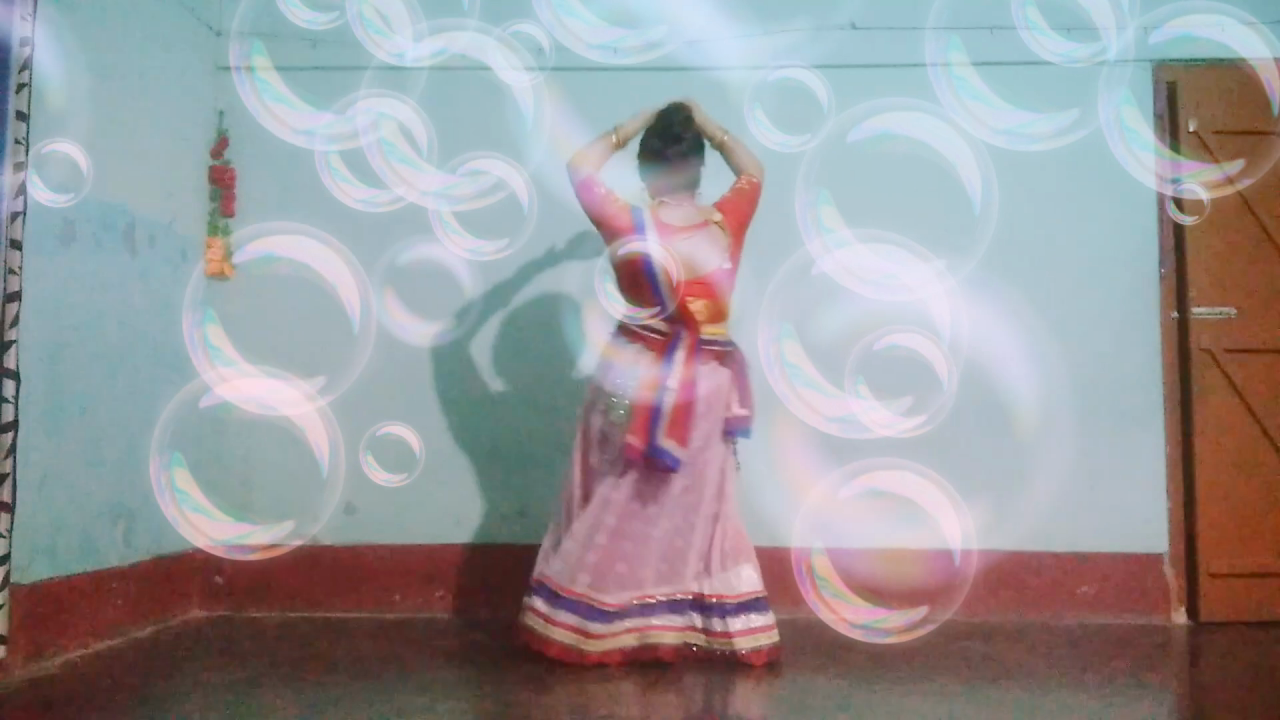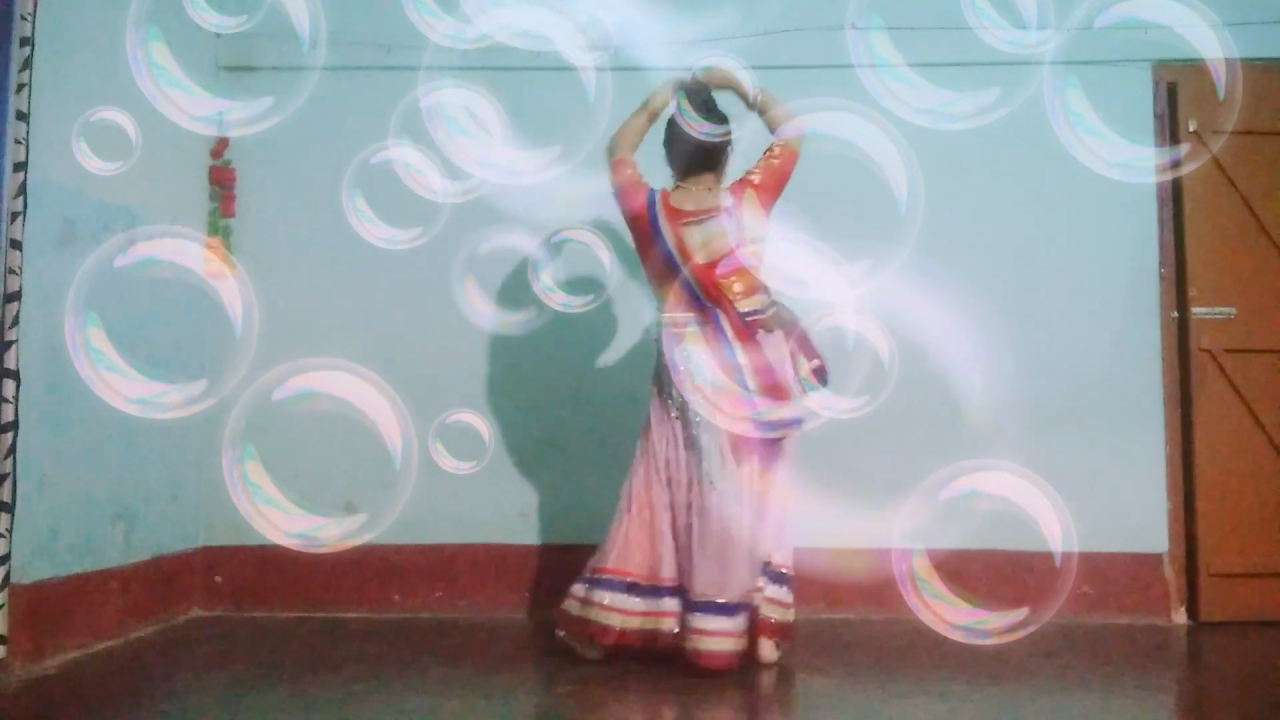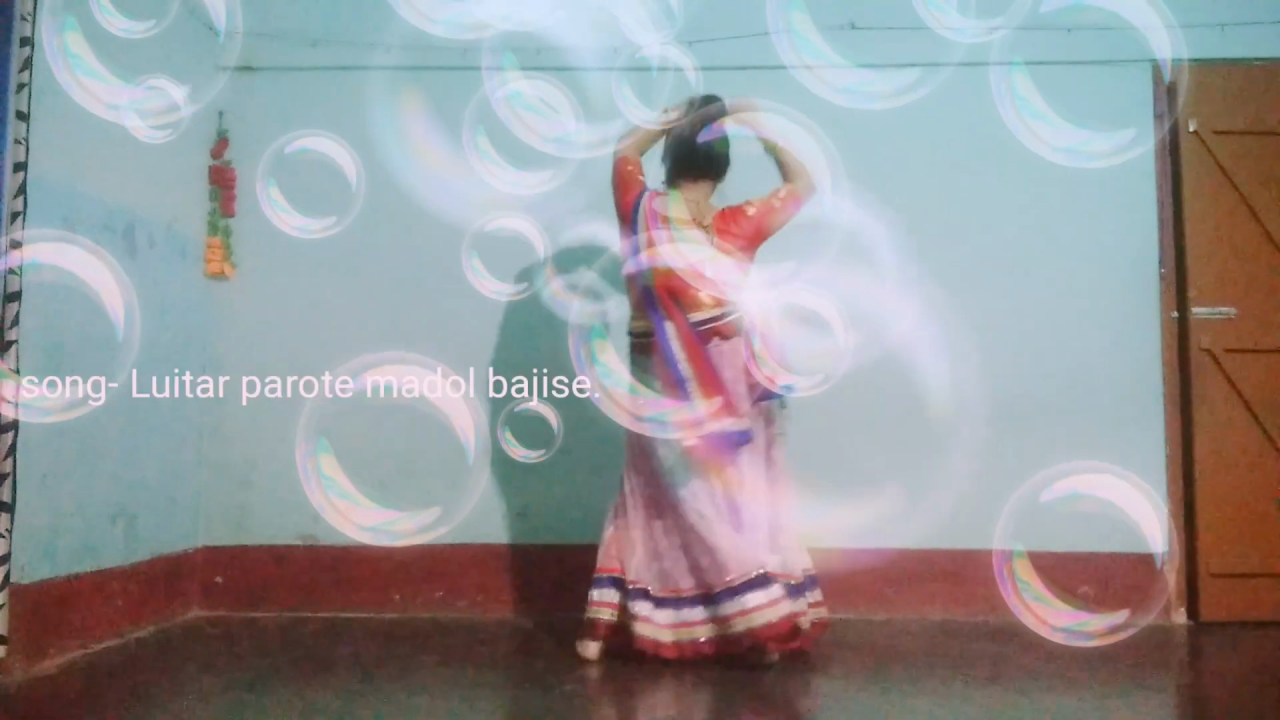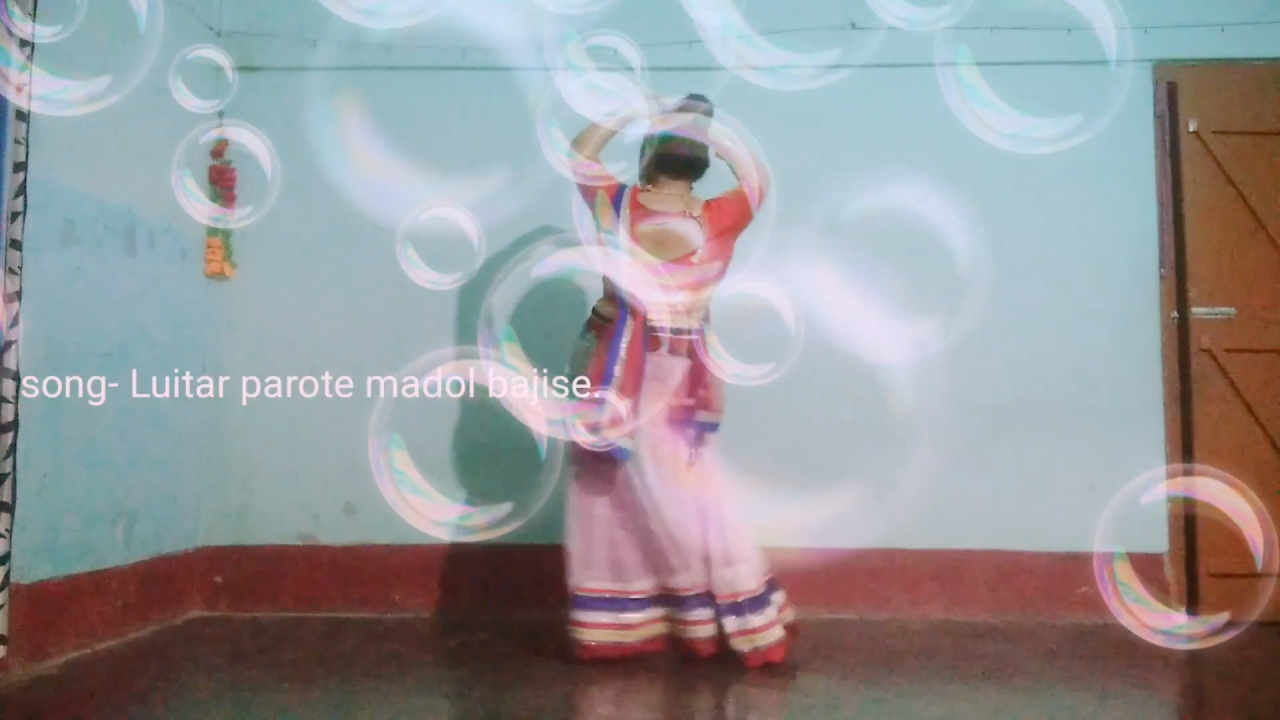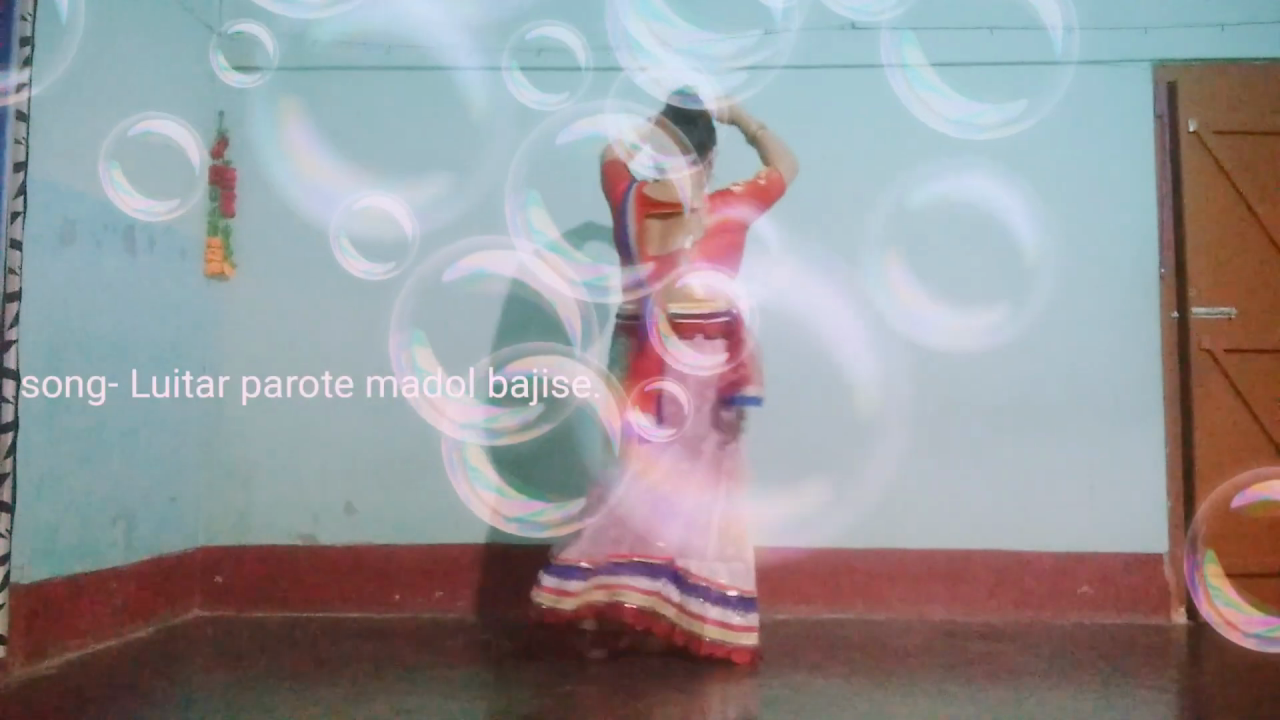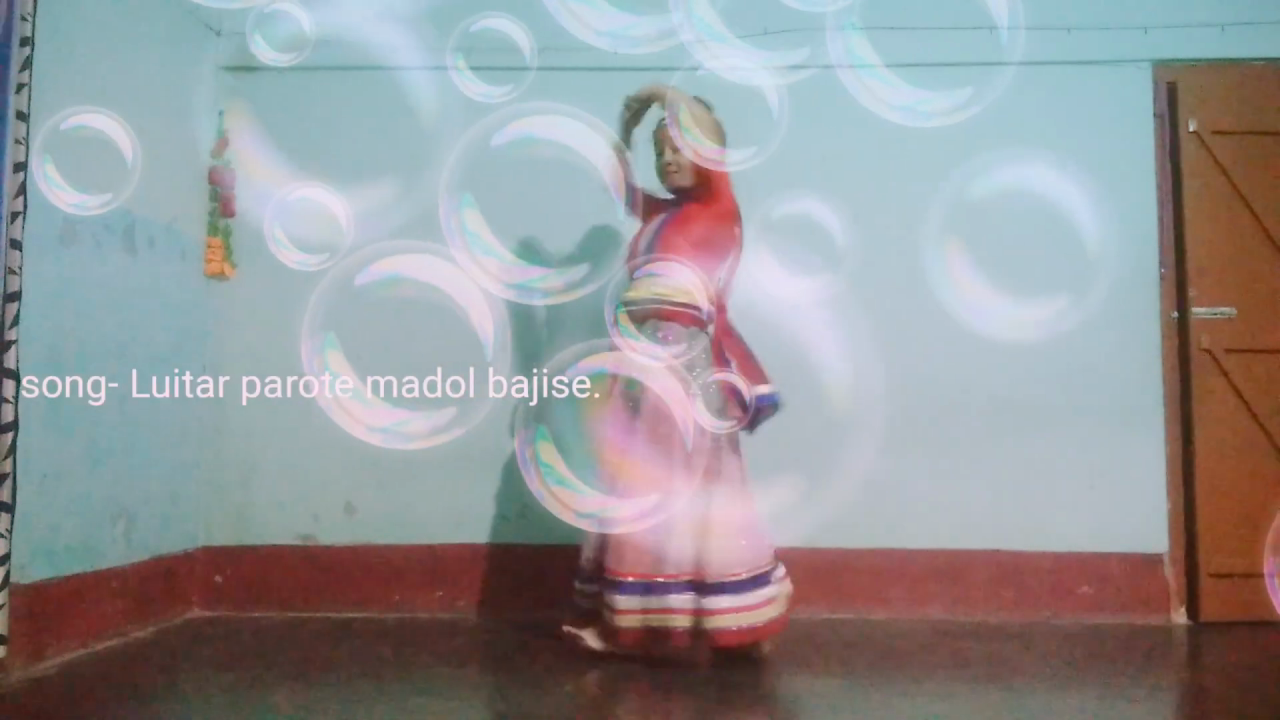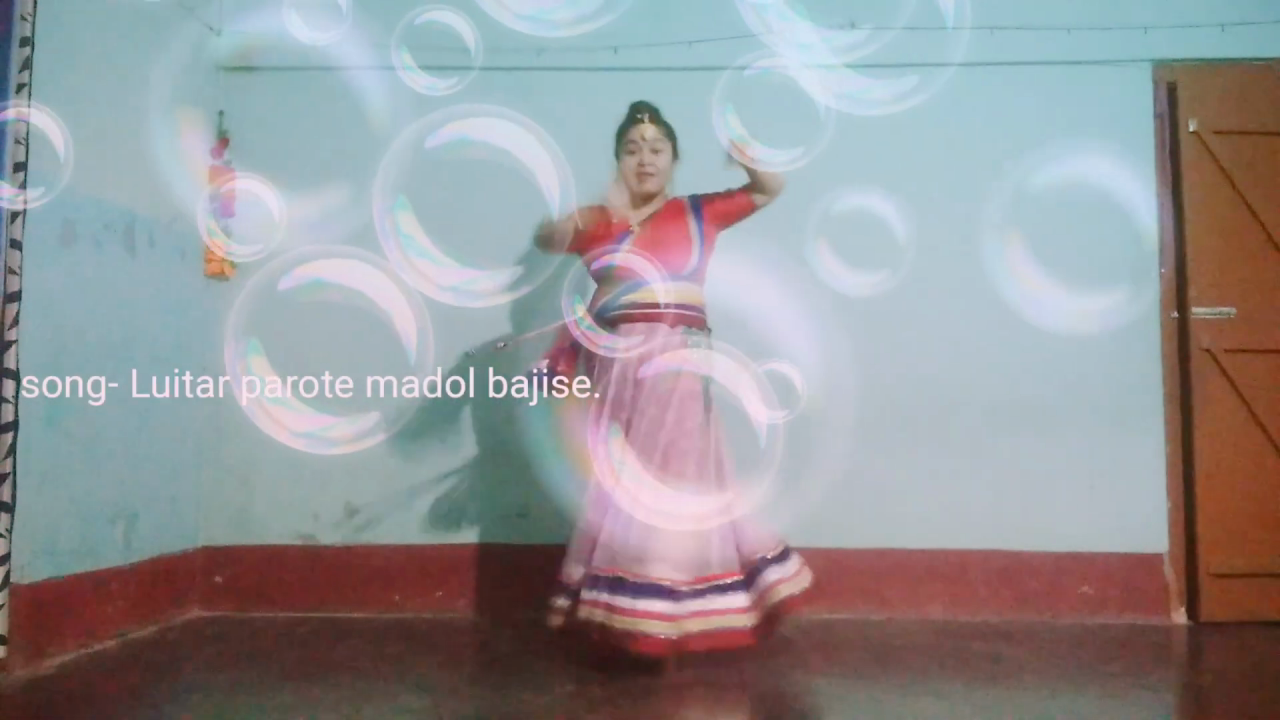
dt=0.4s
person 1, frame 1
left shoulder: (630, 228)
right shoulder: (726, 223)
left elbow: (577, 166)
right elbow: (754, 170)
left wrist: (633, 127)
right wrist: (706, 126)
left hip: (632, 380)
right hip: (702, 388)
left knee: (608, 508)
right knee: (701, 509)
left ankle: (580, 629)
right ankle: (745, 635)
person 1, frame 2
left shoulder: (646, 210)
right shoulder: (747, 205)
left elbow: (616, 155)
right elbow: (790, 136)
left wrist: (660, 99)
right wrist: (741, 88)
right hip: (758, 364)
left knee: (664, 496)
right knee: (754, 497)
left ankle: (605, 629)
right ankle: (761, 632)
person 1, frame 3
left shoulder: (639, 208)
right shoulder: (734, 229)
left elbow: (624, 151)
right elbow: (803, 184)
left wrist: (675, 120)
right wrist: (760, 126)
left hip: (661, 379)
right hip: (728, 376)
left knee: (649, 502)
right knee: (745, 496)
left ankle: (601, 628)
right ankle: (765, 627)
person 1, frame 4
left shoulder: (616, 204)
right shoulder: (715, 220)
left elbow: (581, 147)
right elbow: (756, 177)
right wrist: (706, 126)
left hip: (608, 368)
right hip: (674, 379)
left knee: (604, 498)
right knee: (690, 499)
left ankle: (605, 629)
right ankle: (747, 632)
person 1, frame 5
left shoulder: (630, 198)
right shoulder: (729, 209)
left elbow: (615, 148)
right elbow: (786, 165)
left wrist: (669, 116)
right wrist: (742, 118)
left hip: (643, 363)
right hip: (708, 365)
left knee: (632, 484)
right knee: (708, 493)
left ankle: (609, 620)
right ankle: (717, 628)
person 1, frame 6
left shoulder: (715, 200)
right shoulder: (668, 210)
left elbow: (704, 126)
right elbow: (629, 183)
left wrist: (660, 95)
right wrist: (627, 128)
left hip: (675, 359)
left knee: (656, 487)
right knee: (693, 487)
left ankle: (631, 622)
right ankle: (727, 617)
person 1, frame 7
left shoulder: (699, 213)
right shoulder: (596, 220)
left elbow: (769, 190)
right elbow: (547, 238)
left wrist: (748, 157)
right wrist: (590, 214)
left hip: (676, 362)
right hip: (615, 365)
left knee: (673, 481)
right knee: (627, 486)
left ankle: (668, 620)
right ankle: (633, 611)
